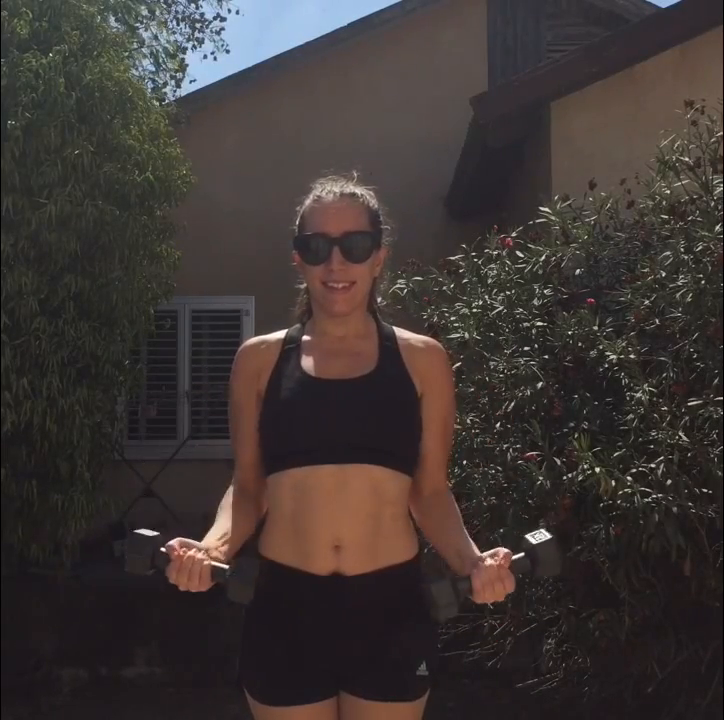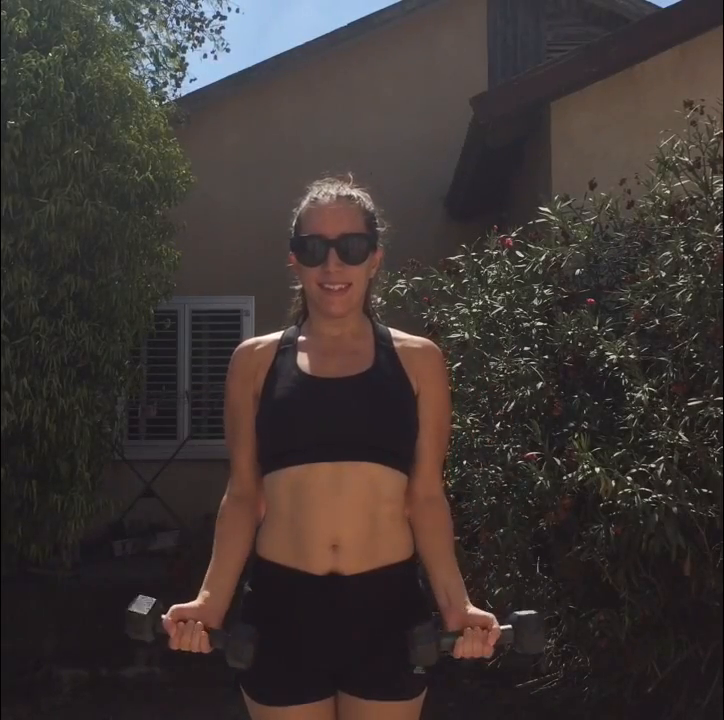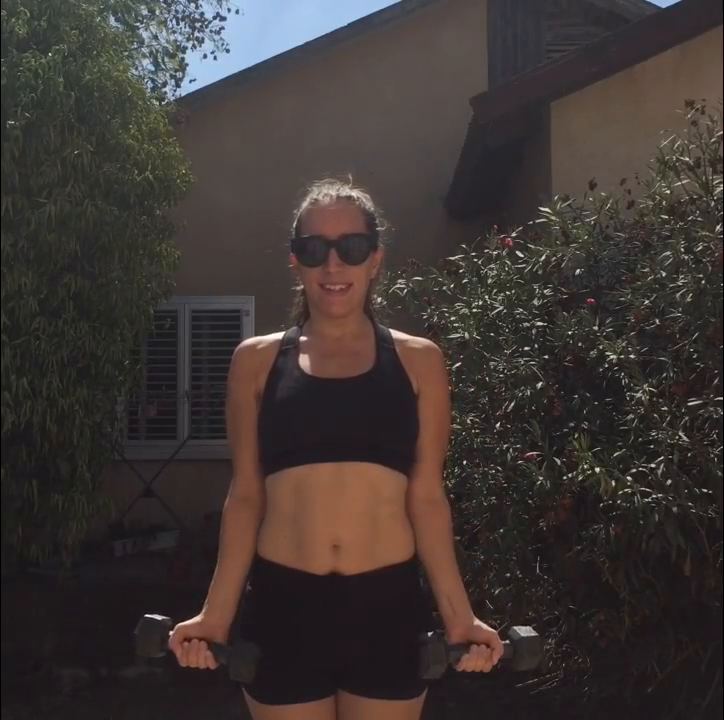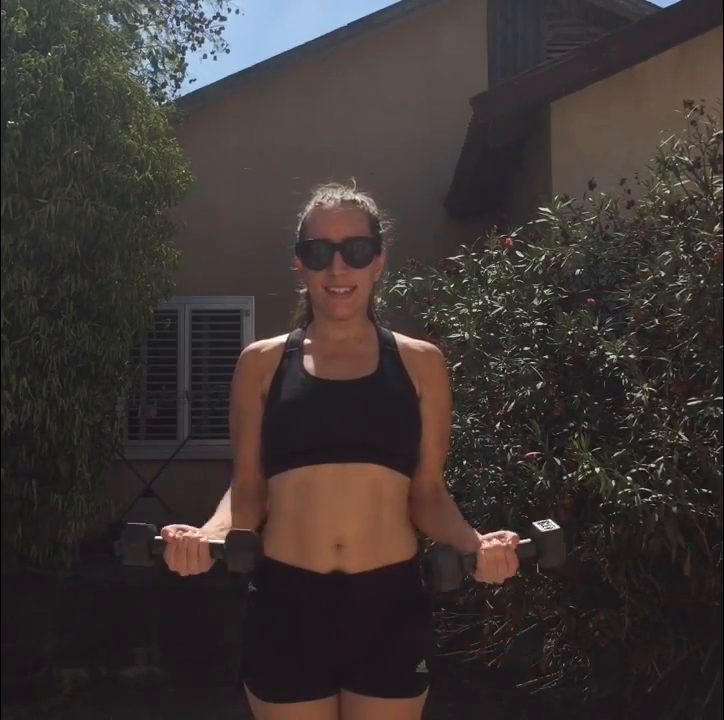
dt=0.4s
person 1, frame 1
left shoulder: (421, 359)
right shoulder: (260, 359)
left elbow: (431, 492)
right elbow: (248, 487)
left wrist: (472, 561)
right wrist: (213, 548)
left hip: (390, 605)
right hip: (286, 605)
person 1, frame 2
left shoulder: (418, 360)
right shoulder: (256, 360)
left elbow: (427, 495)
right elbow: (243, 493)
left wrist: (455, 601)
right wrist: (212, 597)
left hip: (387, 605)
right hip: (283, 605)
person 1, frame 3
left shoulder: (418, 360)
right shoulder: (257, 360)
left elbow: (426, 496)
right elbow: (245, 494)
left wrist: (457, 611)
right wrist: (216, 611)
left hip: (388, 604)
right hip: (283, 605)
person 1, frame 4
left shoulder: (420, 363)
right shoulder: (262, 362)
left elbow: (427, 492)
right elbow: (247, 494)
left wrist: (474, 544)
right wrist: (211, 534)
left hip: (390, 604)
right hip: (286, 604)
